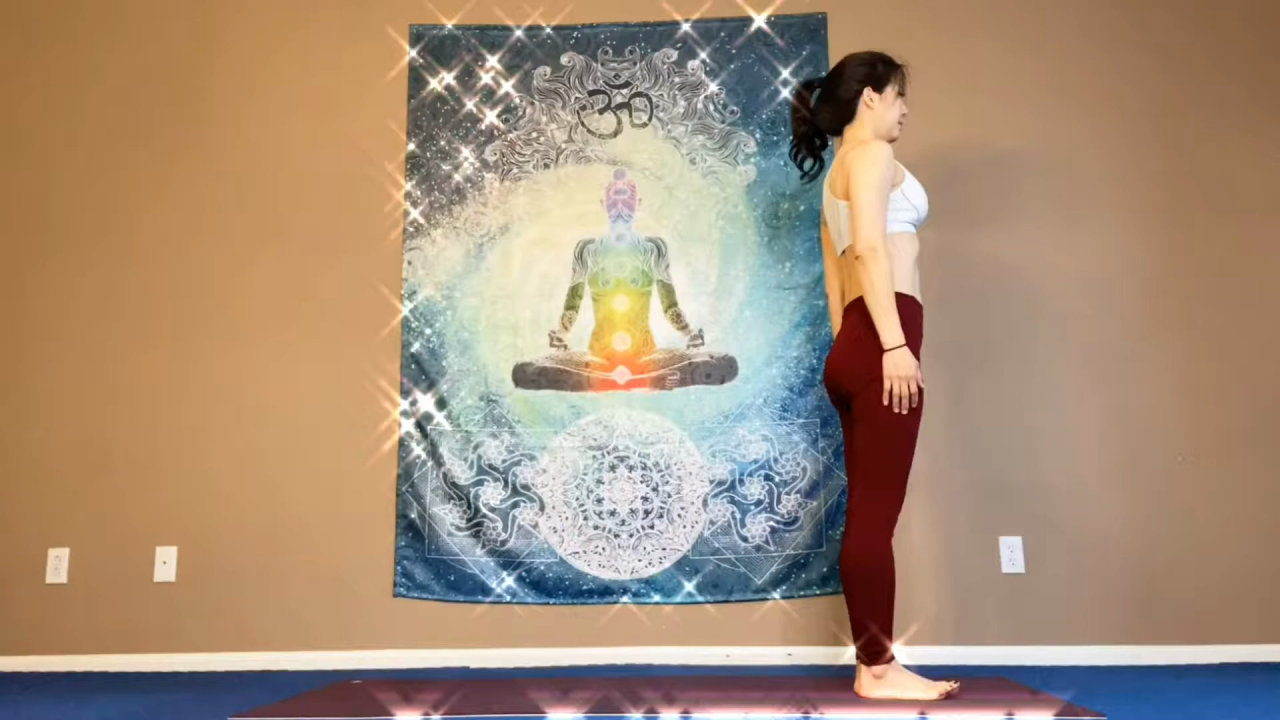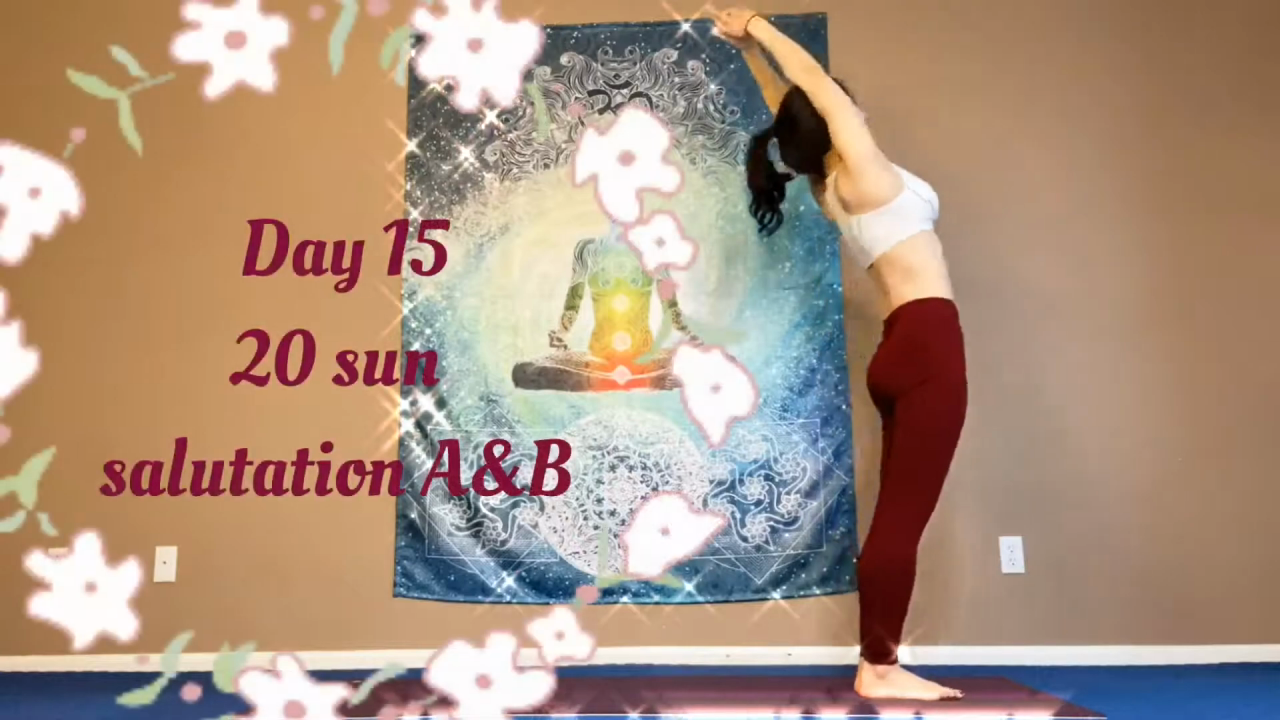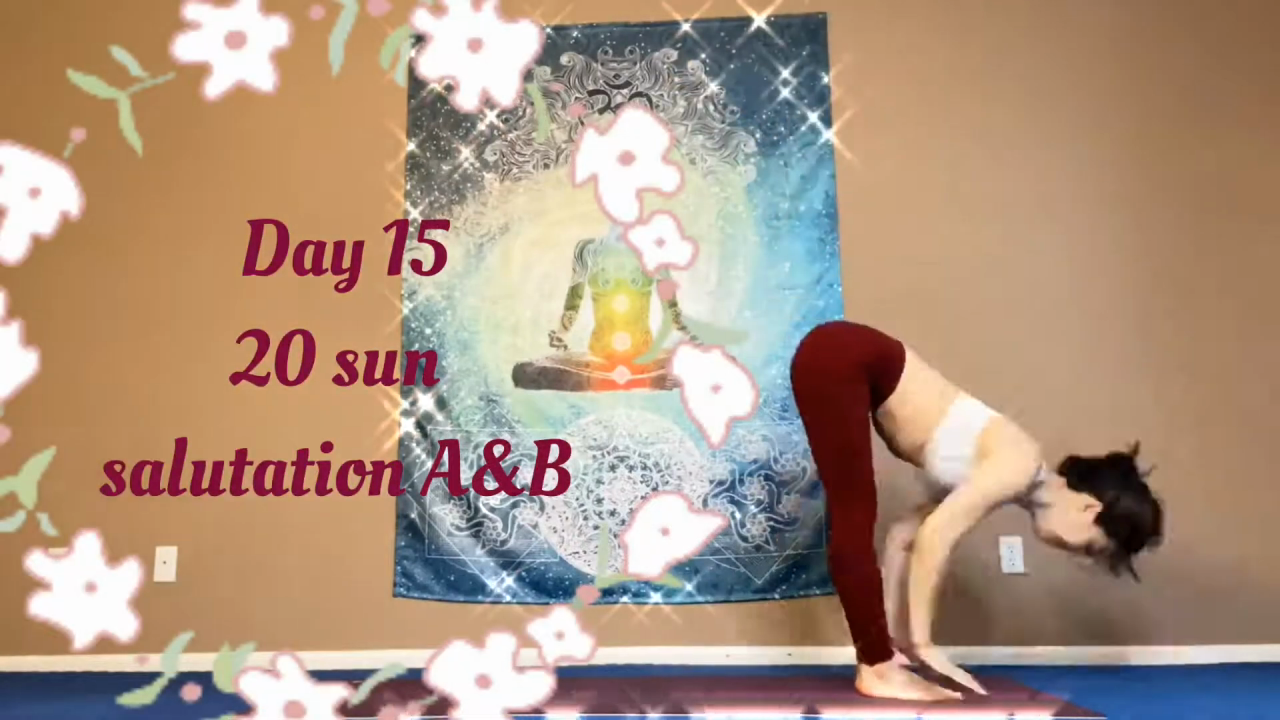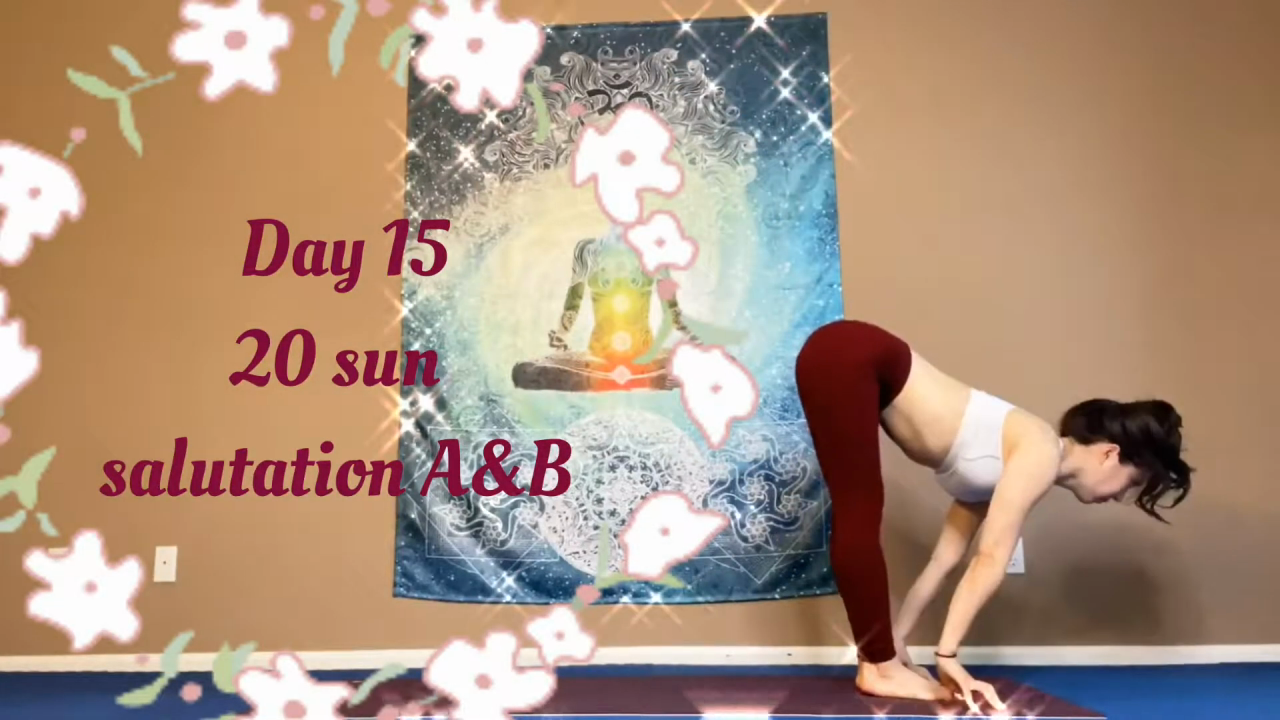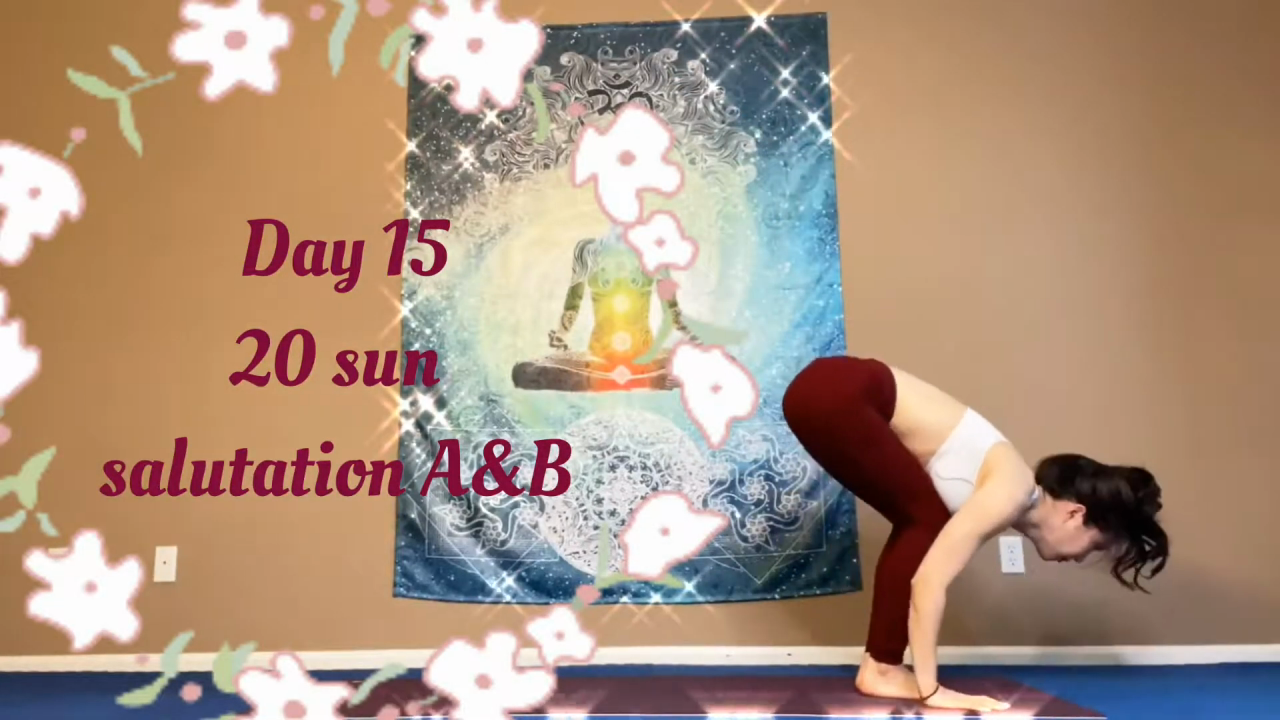
dt=0.5s
person 1, frame 1
left shoulder: (842, 170)
right shoulder: (865, 159)
right elbow: (866, 252)
left wrist: (844, 341)
right wrist: (893, 344)
left hip: (860, 347)
right hip: (881, 344)
left knee: (870, 513)
right knee: (874, 512)
left ankle: (878, 662)
right ankle: (877, 667)
person 1, frame 2
left shoulder: (831, 185)
right shoulder: (861, 169)
left elbow: (791, 104)
right elbow: (820, 86)
left wrist: (750, 41)
right wrist: (755, 30)
left hip: (910, 352)
right hip: (929, 344)
left knee: (900, 514)
right knee: (907, 513)
left ankle: (878, 662)
right ankle: (879, 669)
person 1, frame 3
left shoulder: (1003, 470)
right shoulder: (1019, 466)
left elbow: (911, 533)
right elbow: (935, 537)
right wrist: (917, 639)
left hip: (847, 359)
right hip: (840, 359)
left knee: (854, 516)
right knee: (852, 514)
left ankle: (877, 663)
right ankle: (875, 668)
person 1, frame 4
left shoulder: (1005, 470)
right shoulder: (1040, 453)
left elbow: (946, 554)
right elbow: (991, 556)
left wrist: (894, 638)
right wrist: (946, 655)
left hip: (858, 363)
right hip: (847, 357)
left knee: (859, 517)
right knee: (858, 517)
left ankle: (881, 659)
right ankle: (879, 666)
person 1, frame 5
right shoulder: (1008, 492)
left elbow: (926, 570)
right elbow: (928, 580)
left wrist: (917, 673)
right wrist: (930, 687)
left hip: (842, 390)
right hip: (831, 394)
left knee: (920, 521)
right knee: (926, 518)
left ankle: (883, 662)
right ankle: (881, 665)
person 2, frame 1
left shoulder: (654, 249)
right shoulder: (587, 251)
left elbow: (670, 305)
right elbow: (572, 304)
left wrist: (691, 336)
right wrist: (560, 336)
left hip: (647, 359)
right hip: (598, 358)
left knee: (725, 365)
right knee: (524, 372)
person 2, frame 2
right shoulder: (587, 250)
left elbow: (669, 303)
right elbow: (572, 304)
left wrist: (688, 337)
right wrist: (559, 336)
left hip: (646, 358)
right hip: (599, 358)
right knee: (524, 373)
person 2, frame 3
right shoulder: (588, 250)
left elbow: (669, 302)
right elbow: (572, 303)
left wrist: (686, 336)
right wrist: (560, 335)
left hip: (645, 358)
right hip: (599, 357)
right knee: (524, 372)
person 2, frame 4
right shoulder: (588, 250)
left elbow: (670, 304)
right elbow: (572, 304)
right wrist: (560, 334)
left hip: (645, 359)
right hip: (598, 357)
right knee: (524, 372)
person 2, frame 5
right shoulder: (588, 250)
left elbow: (670, 303)
right elbow: (572, 303)
right wrist: (559, 337)
left hip: (645, 358)
right hip: (598, 359)
right knee: (523, 372)
